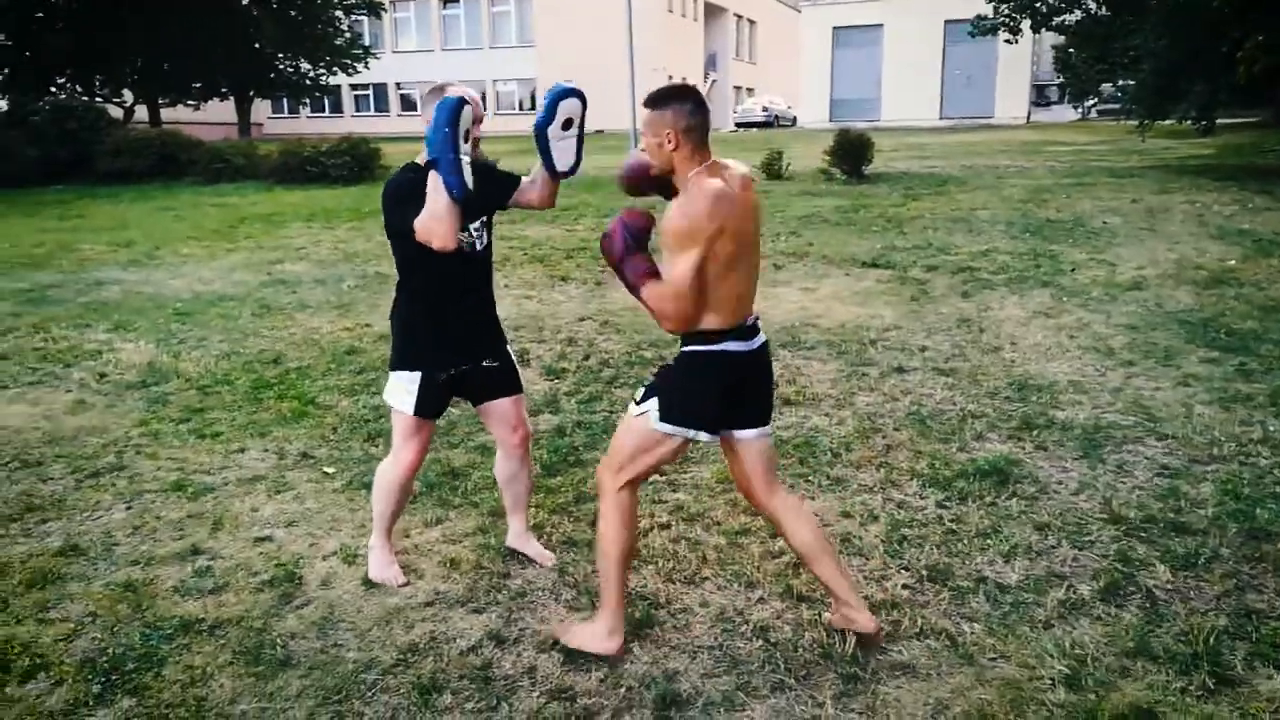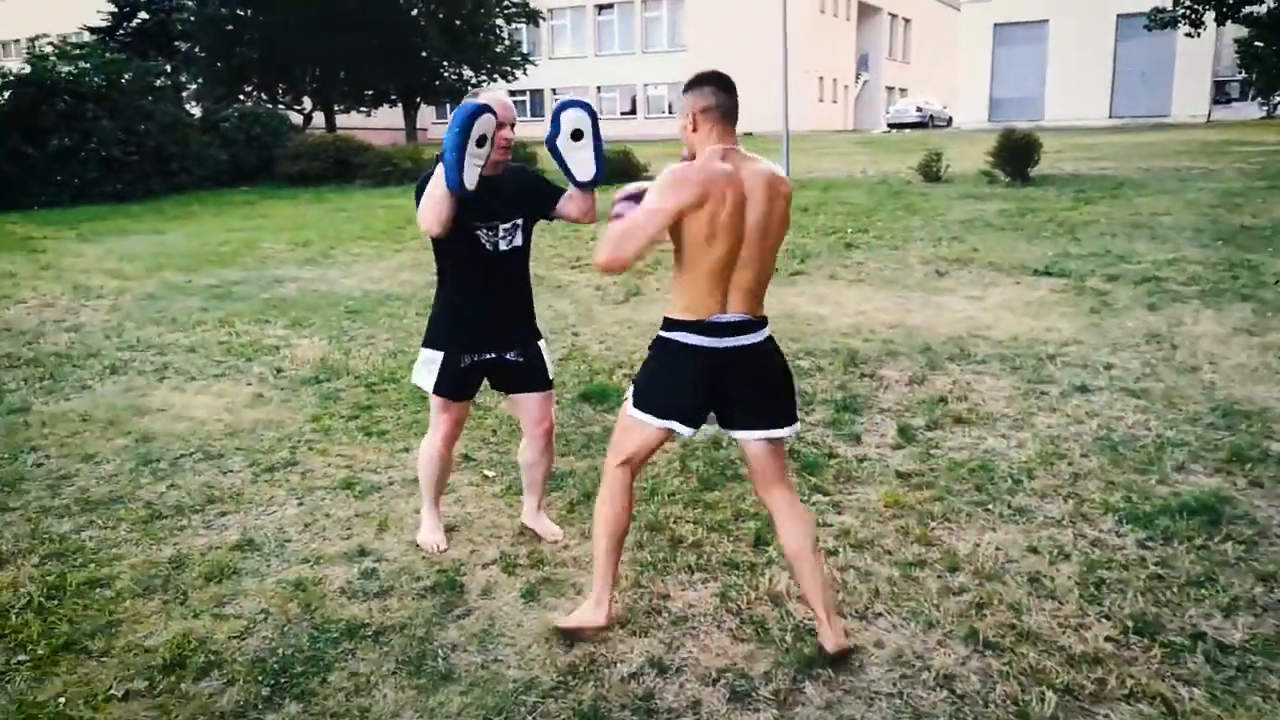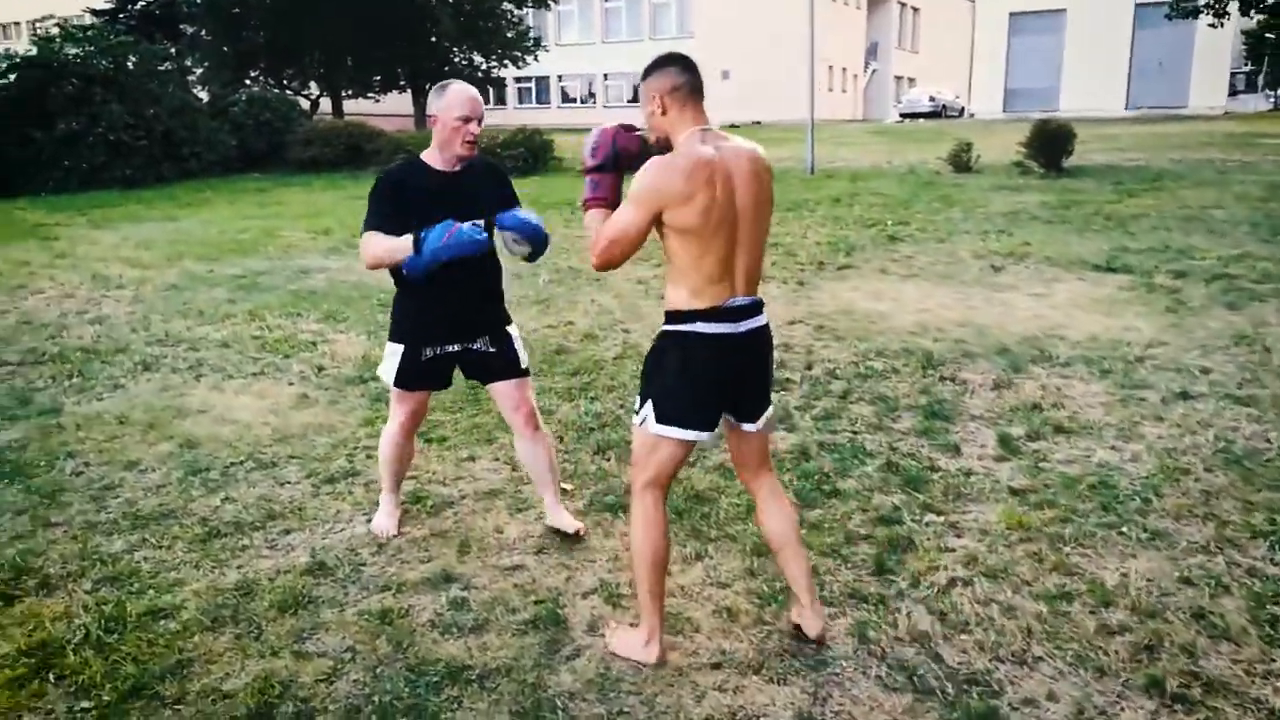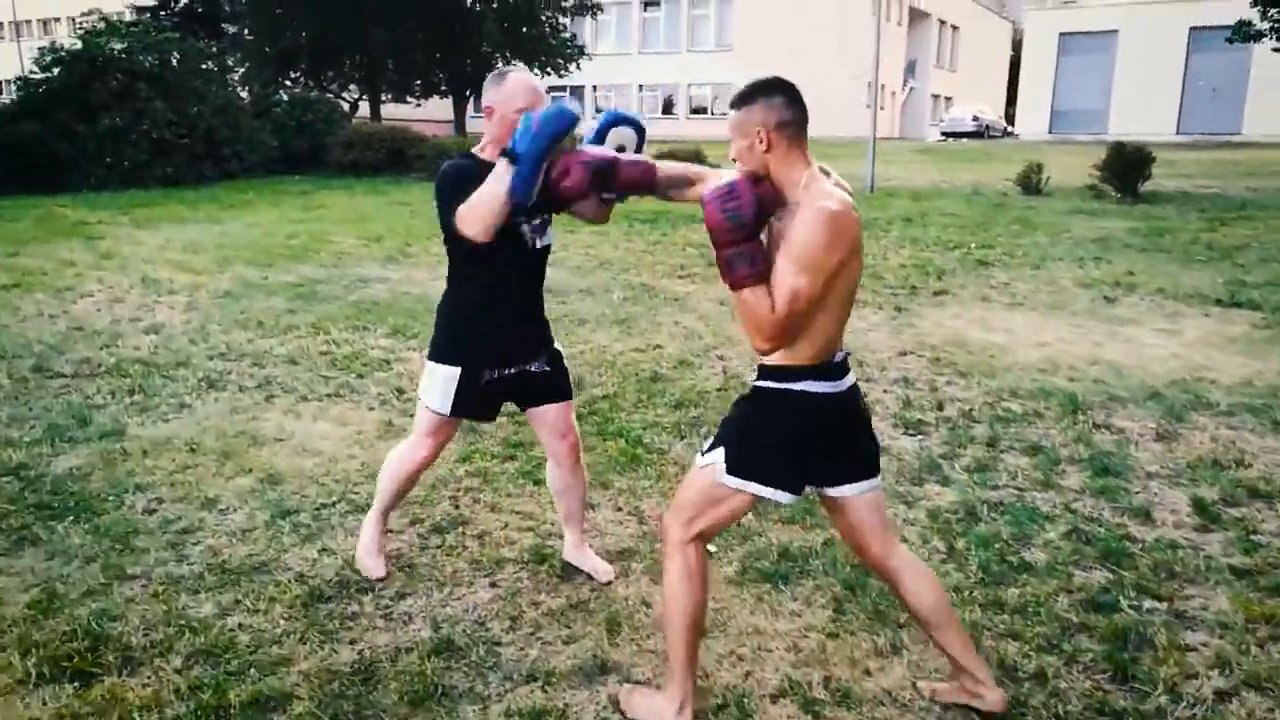
dt=1s
person 1, frame 1
left shoulder: (703, 205)
right shoulder: (728, 178)
left elbow: (672, 313)
left wrist: (629, 260)
right wrist: (655, 182)
left hip: (708, 361)
right hip: (749, 356)
left knee: (614, 479)
right knee: (763, 491)
left ankle: (606, 624)
right ankle: (853, 608)
person 1, frame 2
left shoulder: (686, 179)
right shoulder: (775, 181)
left elbow: (611, 258)
left wrist: (627, 211)
left hip: (685, 350)
right hip: (753, 348)
left knee: (619, 466)
right knee: (778, 490)
left ankle: (598, 603)
right ankle: (829, 626)
person 1, frame 3
left shoulder: (666, 170)
right shoulder: (754, 157)
left elbow: (603, 253)
left wrist: (599, 178)
left hip: (692, 346)
right hip: (750, 335)
left knee: (647, 487)
right knee: (759, 475)
left ankle: (647, 634)
right ankle: (809, 608)
person 1, frame 4
left shoulder: (821, 214)
right shoulder: (802, 183)
left elbow: (766, 333)
right elbow: (700, 182)
left wrist: (735, 244)
right wrist: (614, 164)
left hip: (785, 405)
right hip: (834, 397)
left knee: (682, 531)
right knee: (883, 548)
person 2, frame 1
left shoulder: (476, 173)
right shoulder: (403, 187)
left elbow: (539, 196)
right elbow: (444, 237)
left wrist: (553, 150)
right wrist: (443, 162)
left hip: (481, 337)
right hip: (423, 345)
left knee: (516, 434)
right knee: (408, 454)
left ankle: (519, 530)
right ankle: (379, 545)
person 2, frame 2
left shoulder: (524, 181)
right shoulder: (445, 181)
left elbow: (583, 211)
right elbow: (432, 226)
right wrist: (453, 155)
left hip: (517, 332)
right hip: (456, 335)
left knee: (540, 427)
right knee: (443, 433)
left ankle: (533, 510)
right ankle: (431, 512)
person 2, frame 3
left shoulder: (490, 175)
right shoulder: (398, 181)
left elbow: (517, 228)
right elbow: (370, 254)
left wrist: (526, 234)
right wrist: (422, 244)
left hip: (487, 322)
right hip: (421, 326)
left knee: (524, 414)
right knee: (404, 418)
left ankle: (553, 505)
right ankle: (389, 500)
person 2, frame 4
left shoulder: (537, 166)
right shoulder: (457, 175)
left elbow: (595, 211)
right elbow: (481, 228)
right wrist: (518, 160)
left hip: (528, 338)
right hip: (467, 342)
left knee: (565, 442)
right knee: (425, 448)
left ankle: (575, 544)
right ankle: (374, 526)
